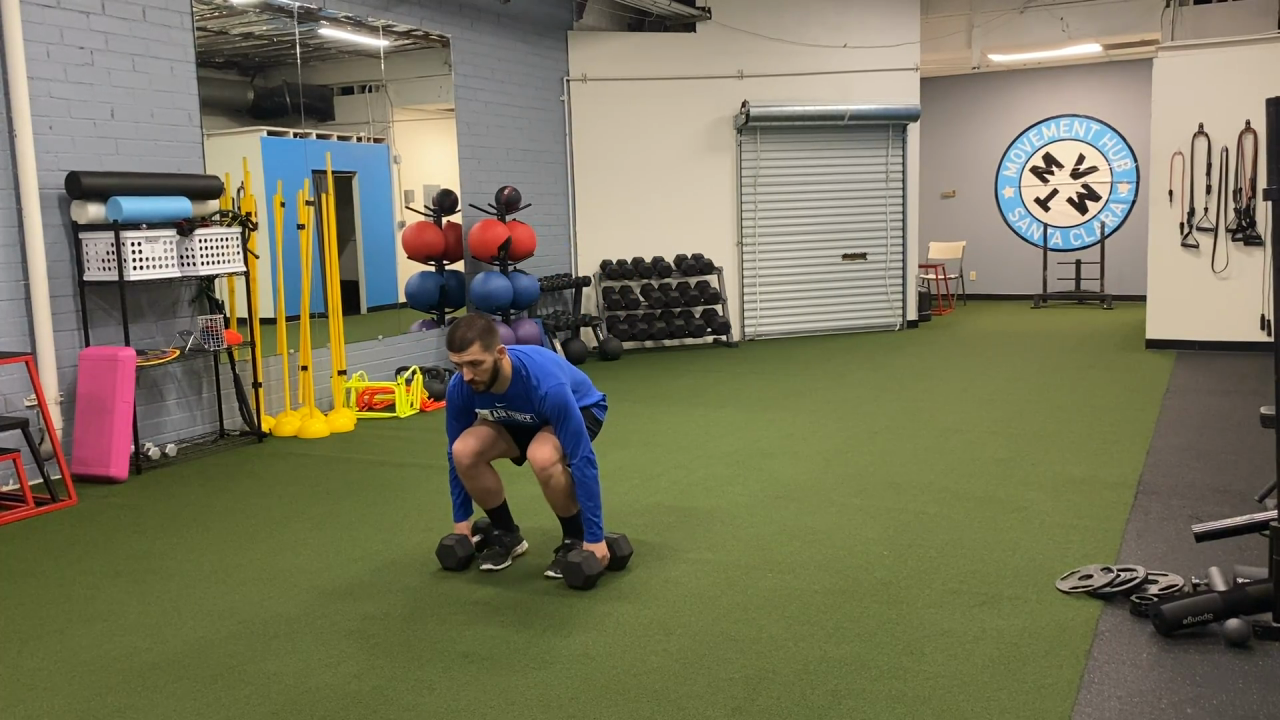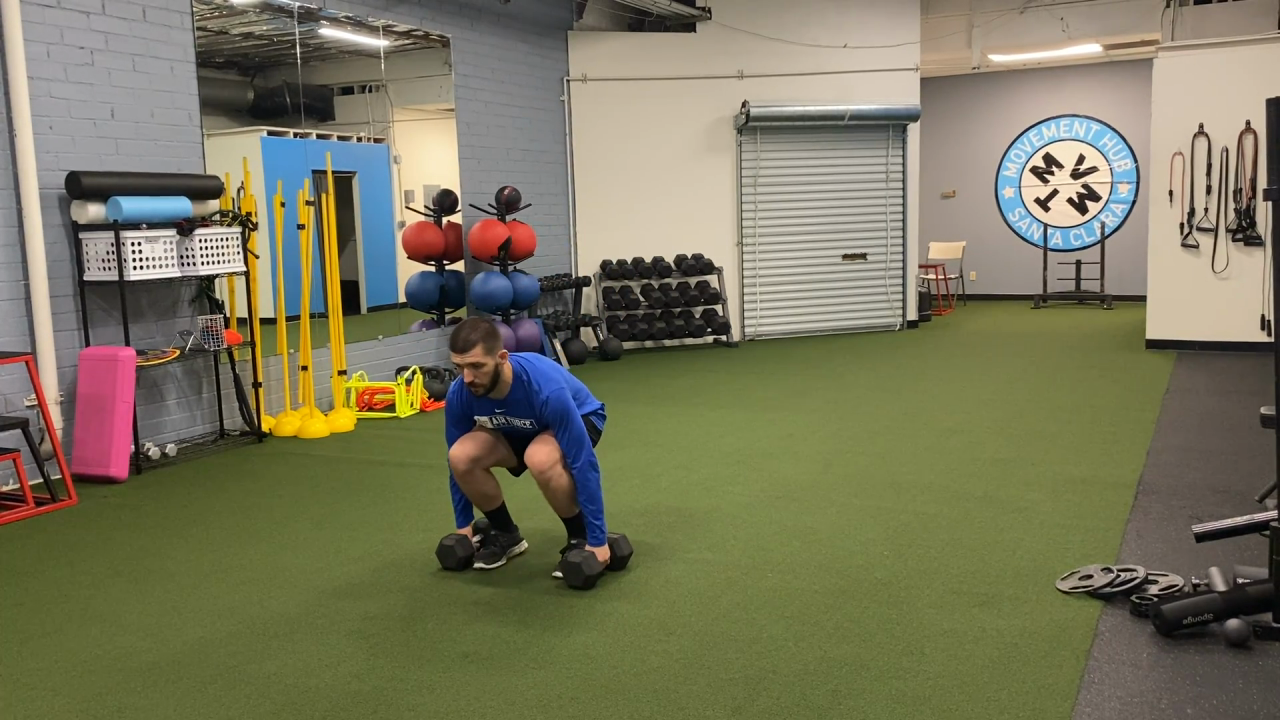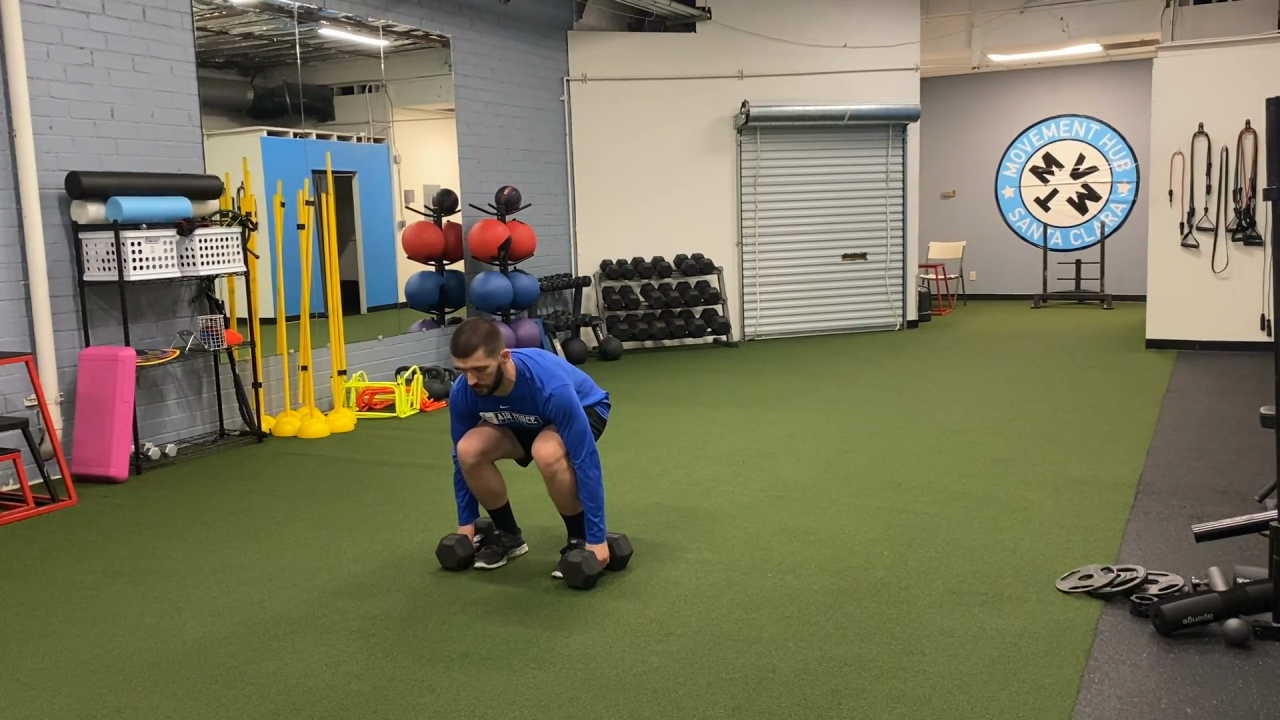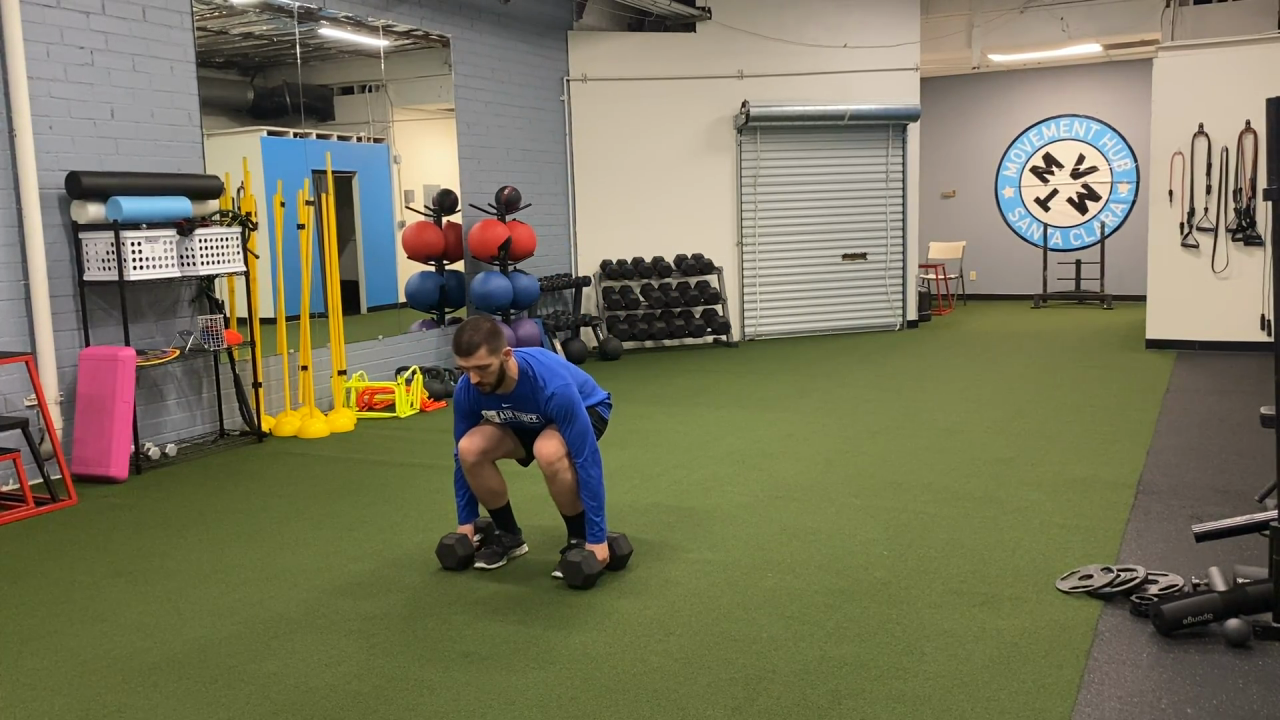
dt=0.5s
person 1, frame 1
left shoulder: (547, 385)
right shoulder: (460, 388)
left elbow: (582, 459)
right elbow: (455, 454)
left wrist: (594, 537)
right wrist: (461, 519)
left hip: (580, 407)
left knee: (542, 456)
right knee: (464, 452)
left ankle: (574, 539)
right ankle: (506, 533)
person 1, frame 2
left shoulder: (547, 391)
right shoulder: (459, 395)
left elbow: (583, 463)
right elbow: (455, 460)
left wrist: (597, 540)
right wrist: (463, 525)
left hip: (580, 417)
left knee: (540, 459)
right knee: (461, 457)
left ankle: (579, 539)
right ankle: (505, 534)
person 1, frame 3
left shoulder: (551, 387)
right shoulder: (463, 392)
left elbow: (585, 460)
right elbow: (461, 457)
left wrist: (597, 538)
right wrist: (466, 522)
left hip: (584, 409)
left knee: (547, 453)
right knee: (469, 450)
left ankle: (579, 539)
right ankle: (507, 534)
person 1, frame 4
left shoulder: (553, 386)
right shoulder: (467, 391)
left elbow: (586, 460)
right elbow: (461, 456)
left wrist: (597, 537)
right wrist: (466, 521)
left hip: (585, 409)
left knee: (549, 452)
right knee: (470, 449)
left ankle: (580, 539)
right ankle: (508, 535)
